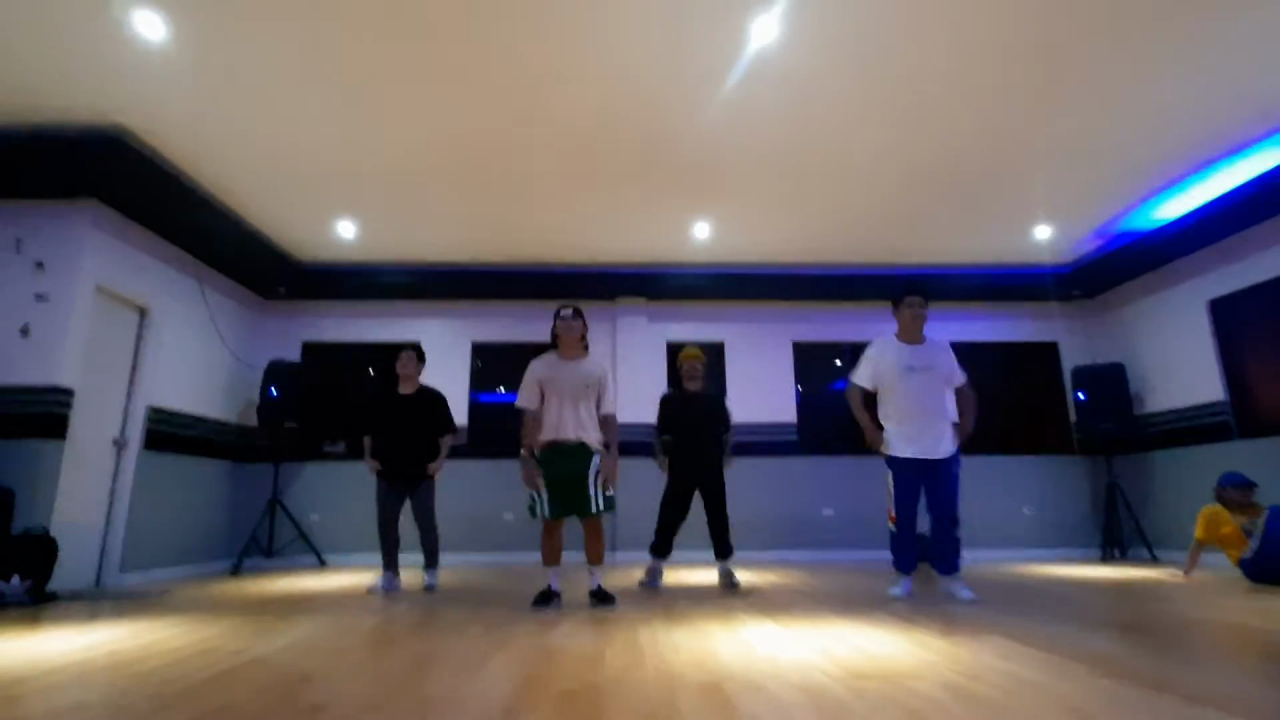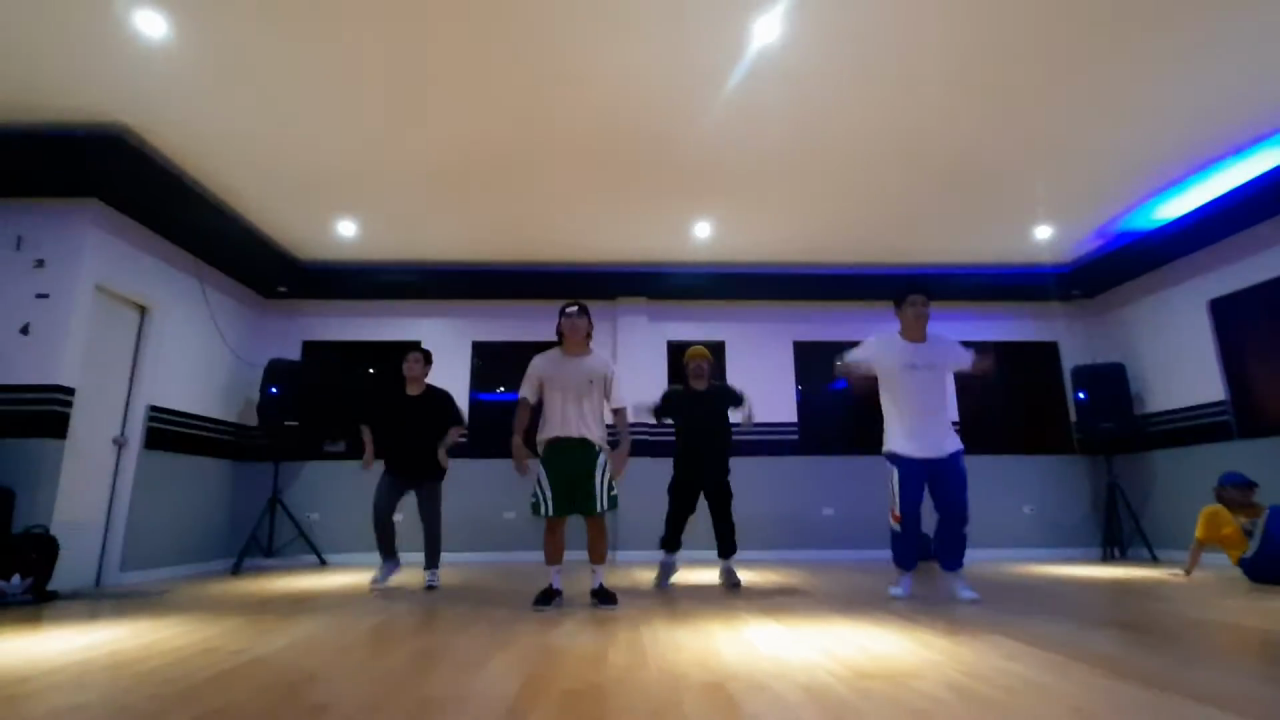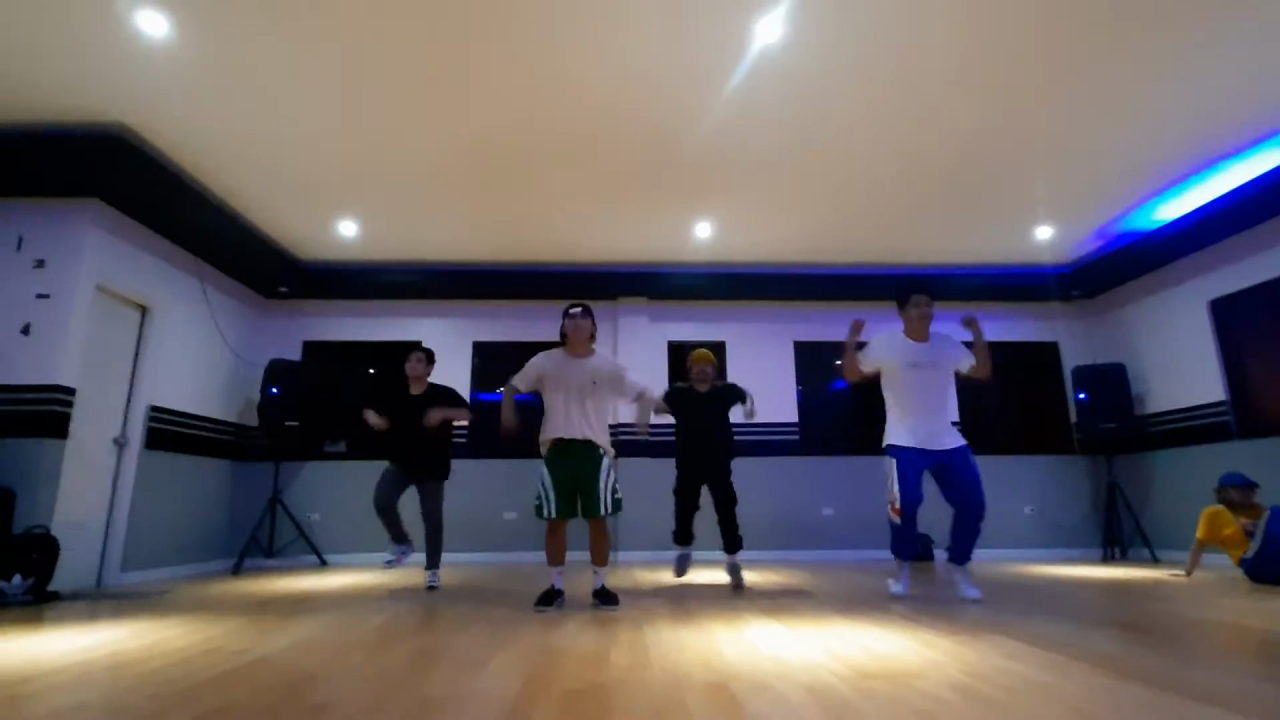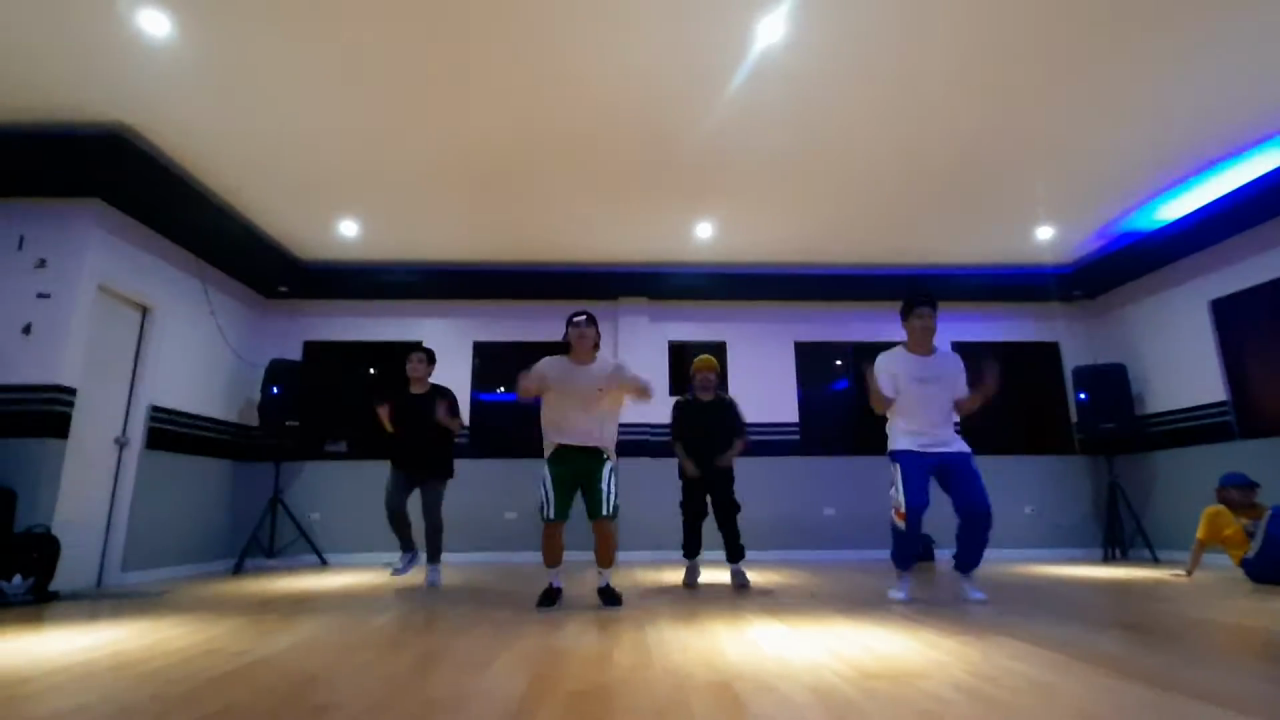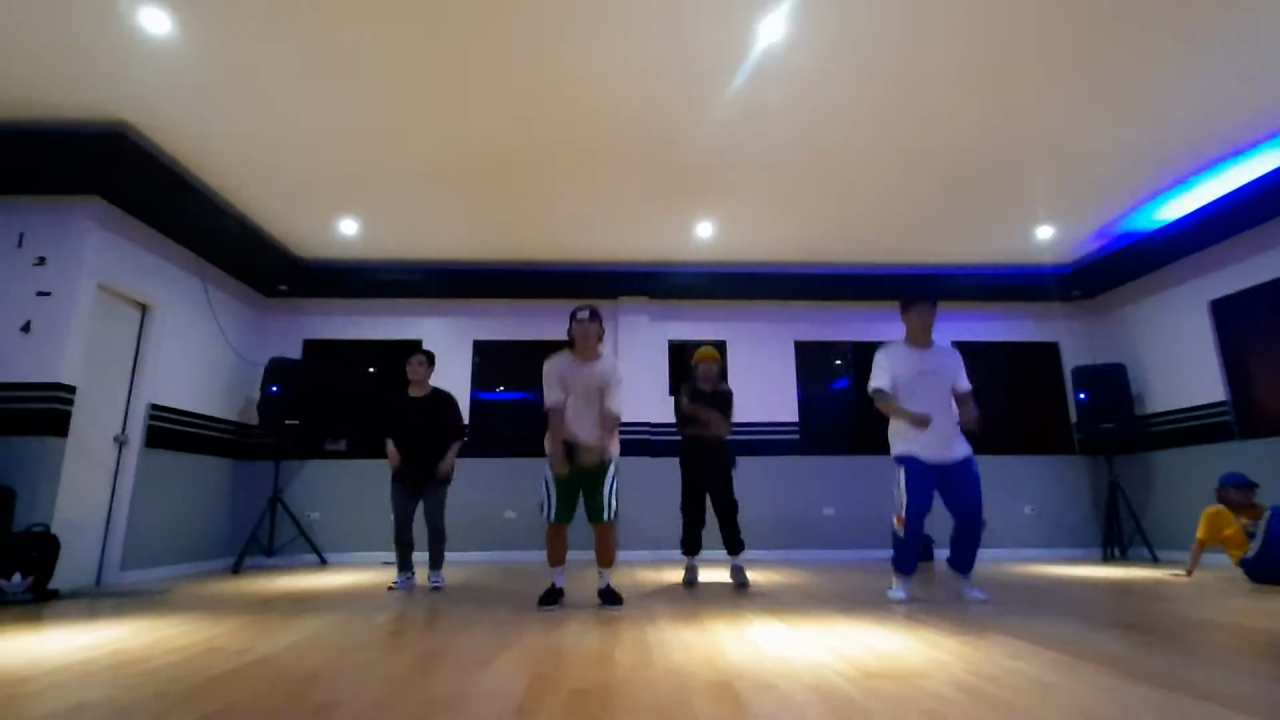
dt=0.1s
person 1, frame 1
left shoulder: (942, 350)
right shoulder: (879, 351)
left elbow: (962, 389)
right elbow: (855, 392)
left wrist: (967, 419)
right wrist: (869, 427)
left hip: (943, 448)
right hip: (901, 449)
left knee: (946, 517)
right knee: (902, 516)
left ankle: (950, 576)
right ankle: (904, 576)
person 1, frame 2
left shoulder: (945, 346)
right shoulder: (880, 346)
left elbow: (976, 367)
right elbow: (846, 367)
left wrist: (984, 360)
right wrist: (849, 367)
left hip: (945, 445)
right hip: (904, 447)
left knee: (956, 512)
right knee: (906, 512)
left ankle: (951, 572)
right ankle: (904, 574)
person 1, frame 3
left shoulder: (948, 345)
right shoulder: (884, 345)
left elbow: (982, 371)
right elbow: (851, 374)
left wrist: (978, 336)
right wrist: (852, 342)
left hip: (947, 442)
right hip: (904, 442)
left knee: (972, 505)
right knee: (906, 503)
left ankle: (959, 567)
right ankle: (903, 567)
person 1, frame 4
left shoulder: (951, 361)
right shoulder: (889, 360)
left elbow: (964, 406)
right elbow: (881, 407)
left wrist: (986, 389)
right wrist: (873, 386)
left hip: (950, 448)
right hip: (910, 448)
left knee: (979, 512)
right knee: (909, 509)
left ankle: (965, 574)
right ankle: (902, 575)
person 1, frame 5
left shoulder: (951, 356)
right shoulder: (888, 355)
left elbow: (964, 396)
right elbow: (881, 399)
left wrist: (969, 413)
right wrist: (909, 416)
left hip: (954, 451)
right hip: (911, 451)
left knee: (971, 517)
right knee: (911, 516)
left ankle: (962, 576)
right ankle: (901, 578)
person 2, frame 1
left shoulder: (598, 369)
right shoulder: (539, 367)
left elbow: (607, 416)
right elbow: (530, 414)
left wrist: (612, 455)
right wrist: (527, 456)
left hip: (589, 451)
right hip: (550, 452)
left knee: (593, 521)
right knee: (551, 521)
left ankle: (596, 586)
right ankle: (552, 587)
person 2, frame 2
left shoulder: (603, 366)
right shoulder: (543, 362)
left elbow: (617, 407)
right elbow: (526, 401)
left wrist: (624, 444)
right wrist: (517, 438)
left hip: (591, 447)
right hip: (553, 447)
left knee: (596, 519)
right knee: (553, 519)
left ankle: (598, 585)
right ankle: (554, 586)
person 2, frame 3
left shoulder: (608, 365)
right shoulder: (545, 361)
left elbow: (638, 393)
right elbow: (514, 385)
left wrist: (646, 405)
right wrist: (507, 405)
left hip: (595, 449)
right hip: (557, 448)
left knee: (598, 521)
right knee: (555, 521)
left ankle: (600, 586)
right ankle: (556, 586)
person 2, frame 4
left shoulder: (611, 369)
right shoulder: (550, 367)
left elbow: (645, 393)
right elbow: (525, 391)
left wrist: (629, 381)
right wrist: (528, 383)
left hip: (598, 454)
right hip: (560, 452)
left knee: (604, 522)
right knee: (552, 524)
left ankle: (605, 585)
right ankle: (555, 585)
person 2, frame 5
left shoulder: (610, 369)
right shoulder: (555, 365)
left elbow: (612, 417)
right elbow: (554, 412)
left wrist: (599, 447)
right wrist: (556, 451)
left hip: (601, 456)
right hip: (562, 453)
left knee: (605, 525)
right knee: (556, 525)
left ankle: (605, 585)
right ankle: (556, 585)
person 3, frame 1
left shoulder: (433, 398)
right shoulder: (384, 401)
left elbow: (448, 432)
right elbow: (370, 432)
left wrist: (440, 458)
right wrist: (369, 456)
left hip: (421, 472)
right hip: (389, 472)
left knee: (425, 522)
right knee: (386, 522)
left ankle: (431, 571)
right ankle: (390, 574)
person 3, frame 2
left shoulder: (439, 398)
right shoulder: (390, 400)
left elbow: (457, 425)
right elbow: (368, 425)
left wrist: (443, 446)
right wrist: (369, 449)
left hip: (428, 469)
right hip: (395, 467)
left knee: (431, 520)
right knee: (381, 511)
left ankle: (432, 570)
right ankle: (389, 562)
person 3, frame 3
left shoulder: (443, 394)
right shoulder: (395, 397)
left elbow: (467, 413)
right elbow: (370, 412)
left wrist: (443, 413)
right wrist: (373, 418)
left hip: (432, 466)
right hip: (400, 463)
left knee: (432, 519)
right knee: (381, 500)
left ankle: (432, 570)
right ankle: (402, 544)
person 3, frame 4
left shoulder: (443, 395)
right shoulder: (398, 398)
left elbow: (457, 428)
right elbow: (391, 428)
left wrist: (444, 417)
right wrist: (384, 417)
left hip: (434, 467)
right hip: (403, 464)
left knee: (432, 517)
right knee: (392, 505)
left ankle: (433, 566)
right ankle: (408, 552)
person 3, frame 5
left shoulder: (445, 401)
right shoulder: (398, 403)
left elbow: (458, 435)
right elbow: (391, 434)
left wrist: (449, 458)
right wrist: (390, 449)
left hip: (435, 475)
right hip: (404, 474)
left knee: (435, 524)
right knee: (401, 527)
left ankle: (435, 572)
right ankle: (405, 573)
person 4, frame 1
left shoulder: (714, 398)
right shoulder: (670, 400)
left elbow: (724, 430)
right elbow: (663, 433)
left wrist: (725, 452)
right wrist: (662, 455)
left hip: (711, 468)
right hip: (681, 468)
left knee: (717, 517)
right knee: (669, 516)
left ankle: (725, 568)
right ankle: (655, 566)
person 4, frame 2
left shoulder: (720, 392)
right shoulder: (675, 395)
left elbow: (740, 399)
right elbow: (658, 414)
left wrist: (747, 412)
left hip: (716, 465)
right hip: (686, 464)
left knee: (722, 514)
right knee: (677, 511)
left ankle: (727, 567)
right ankle: (668, 559)
person 4, frame 3
left shoulder: (724, 391)
right shoulder: (679, 393)
left elbow: (744, 395)
right elbow: (660, 406)
left wrist: (749, 404)
right wrist: (660, 406)
left hip: (718, 462)
right hip: (688, 462)
left knee: (727, 510)
right knee: (684, 508)
left ankle: (732, 562)
right ankle: (684, 551)
person 4, frame 4
left shoulder: (726, 405)
right shoulder: (682, 405)
left elbow: (741, 435)
right elbow: (677, 439)
left wrist: (731, 453)
right wrist: (685, 462)
left hip: (720, 472)
right hip: (692, 473)
left knee: (727, 520)
right knee: (692, 519)
left ankle: (736, 569)
right ankle: (692, 565)
person 4, frame 5
left shoulder: (724, 393)
right shoulder: (686, 394)
left elbow: (724, 425)
right elbow: (684, 427)
left wrist: (700, 411)
right wrist: (711, 428)
left hip: (720, 464)
right hip: (693, 467)
left knee: (727, 513)
right knee: (692, 517)
left ankle: (736, 564)
right ankle: (691, 564)
